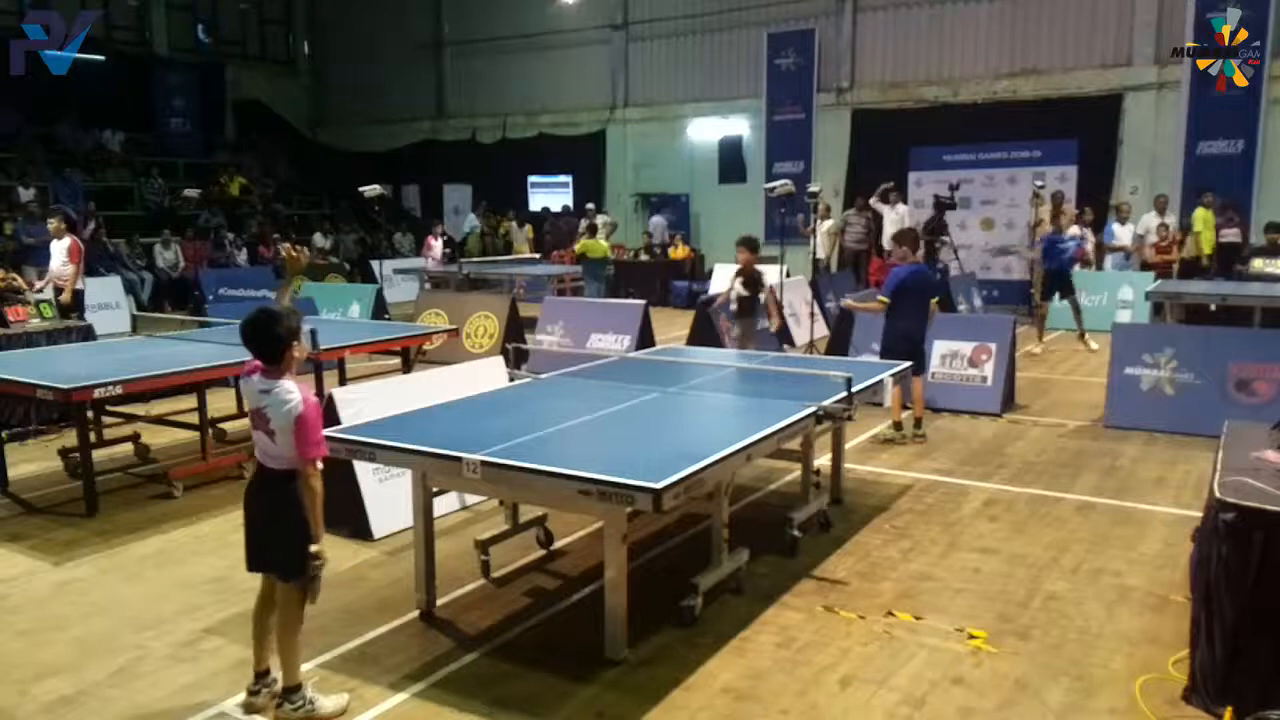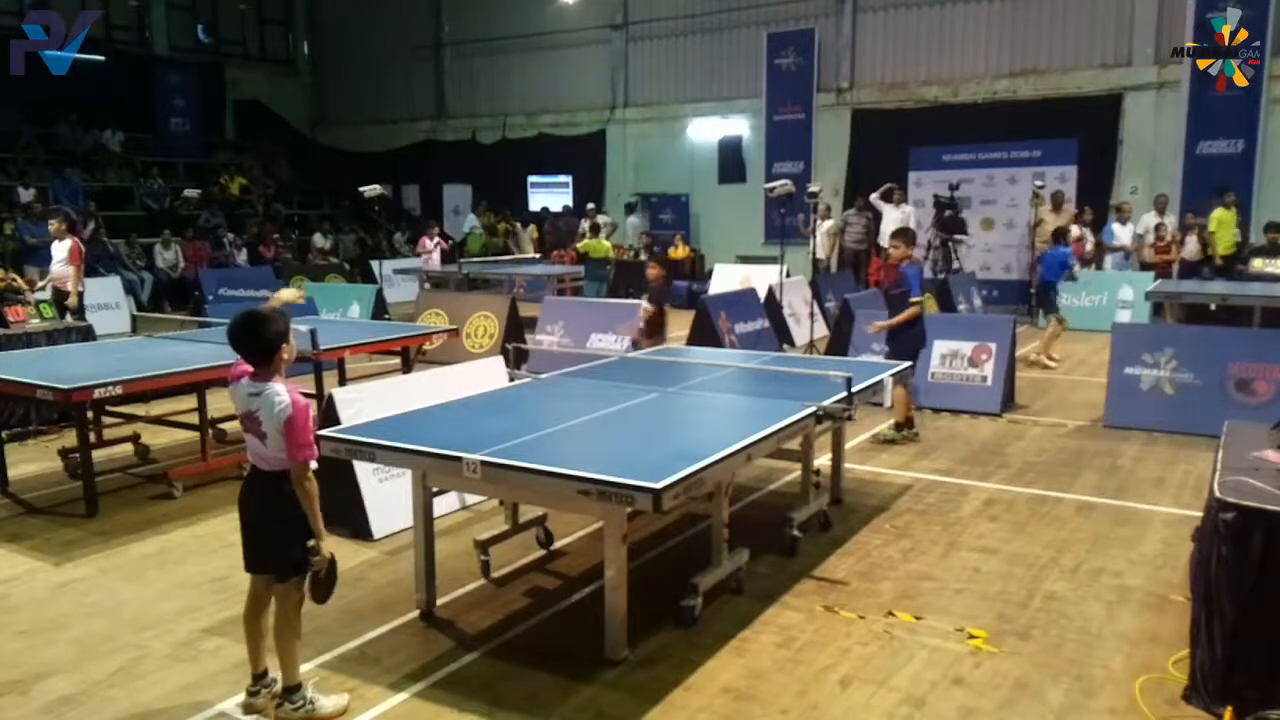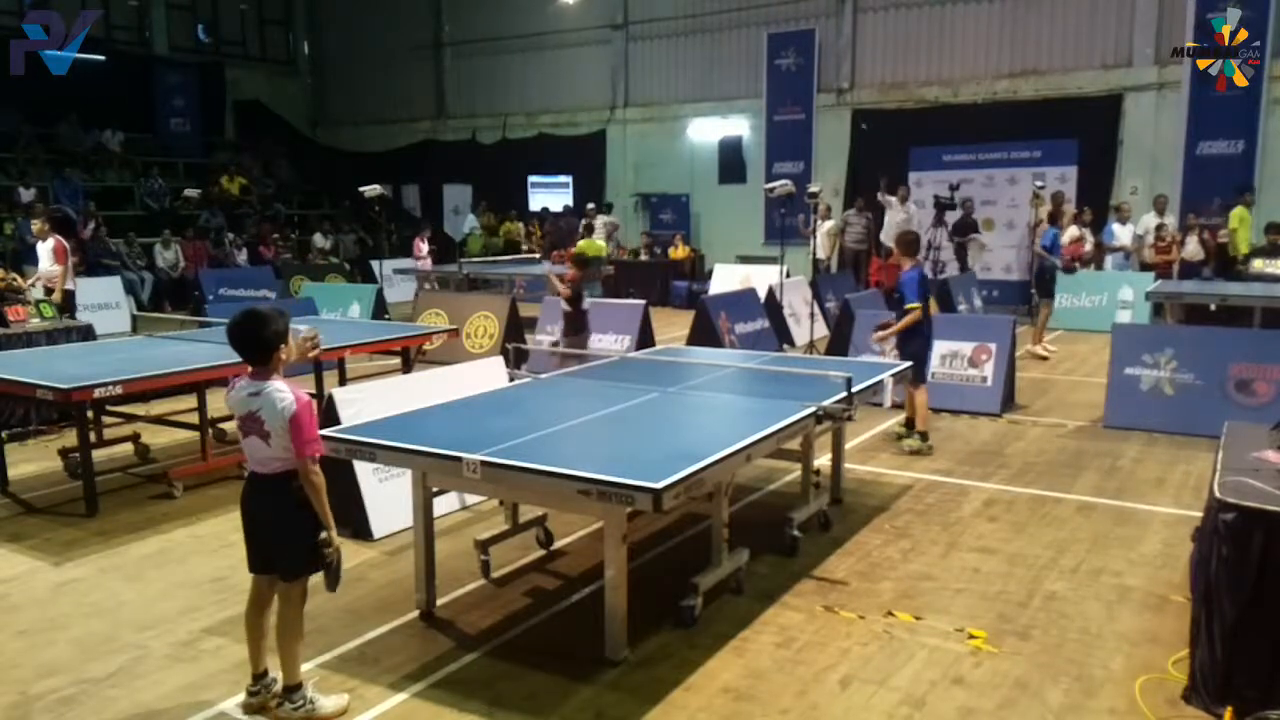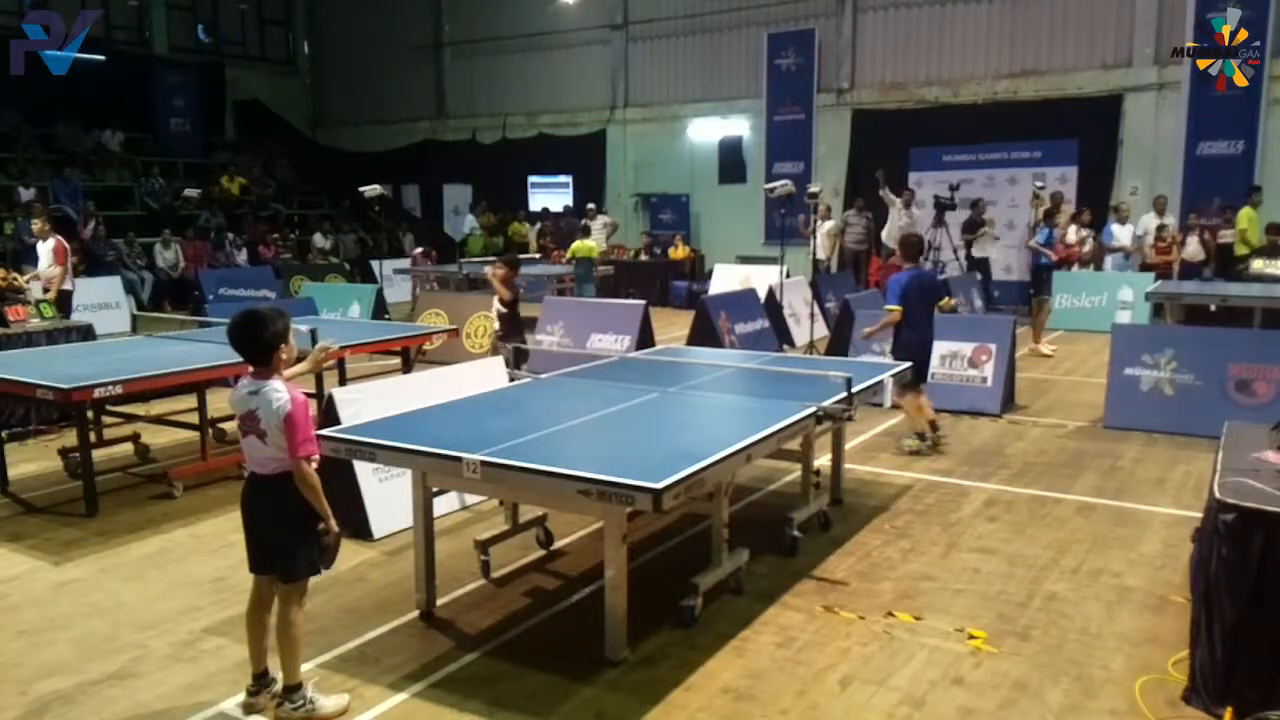
dt=0.5s
person 1, frame 1
left shoulder: (251, 377)
right shoulder: (303, 403)
left elbow: (267, 344)
right elbow: (310, 476)
right wrist: (318, 536)
left hip: (262, 492)
right hip: (289, 499)
left knee: (270, 590)
right knee: (293, 602)
left ankle: (259, 683)
person 1, frame 2
left shoulder: (239, 382)
right shoulder: (292, 404)
left elbow: (247, 344)
right elbow: (302, 476)
left wrist: (273, 304)
right wrist: (320, 534)
left hip: (254, 490)
right hip: (284, 497)
left knee: (260, 591)
right knee: (288, 599)
left ankle: (259, 685)
person 1, frame 3
left shoulder: (237, 391)
right shoulder: (296, 402)
right elbow: (309, 471)
left wrist: (292, 358)
right wrist: (329, 524)
left hip: (255, 492)
right hip: (289, 498)
left knee: (262, 590)
right knee: (292, 599)
left ankle: (259, 684)
person 1, frame 4
left shoulder: (241, 390)
right shoulder: (292, 402)
right elbow: (302, 472)
left wrist: (307, 366)
right wrist: (327, 517)
left hip: (255, 492)
right hip: (287, 499)
left knee: (262, 591)
right knee: (291, 600)
left ankle: (259, 684)
person 2, frame 1
left shoulder: (897, 273)
right shoulder: (928, 273)
left elbow: (881, 306)
right elbow: (932, 308)
left wrist: (854, 305)
left hip: (896, 336)
right hip: (917, 335)
left knee: (894, 380)
right knee: (917, 379)
left ankle: (897, 429)
right ankle: (918, 428)
person 2, frame 2
left shoulder: (910, 273)
right shoulder: (897, 271)
left elbow: (916, 308)
left wrist: (887, 324)
right wrist: (890, 325)
left hip: (907, 336)
right hip: (904, 335)
left knee: (897, 380)
right knee: (903, 379)
left ankle: (898, 429)
right ankle: (909, 426)
person 2, frame 3
left shoulder: (908, 278)
right shoulder: (919, 273)
left elbow: (916, 313)
left wrist: (888, 333)
right wrist: (894, 323)
left hip: (913, 340)
right hip: (919, 338)
left knee: (917, 385)
right knee: (911, 382)
left ankle: (922, 438)
right ankle: (909, 425)
person 2, frame 4
left shoulder: (897, 280)
right shoulder: (930, 278)
left elbow: (895, 316)
right elbow: (945, 306)
left wrist: (873, 329)
right wrist: (954, 304)
left hip: (906, 344)
right hip: (925, 342)
left knee: (904, 390)
right knee: (917, 387)
left ankle: (921, 437)
right ankle: (933, 430)
